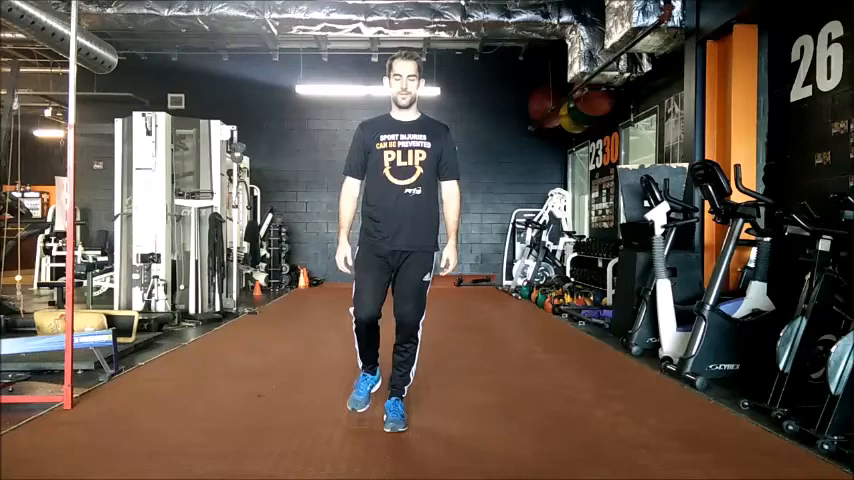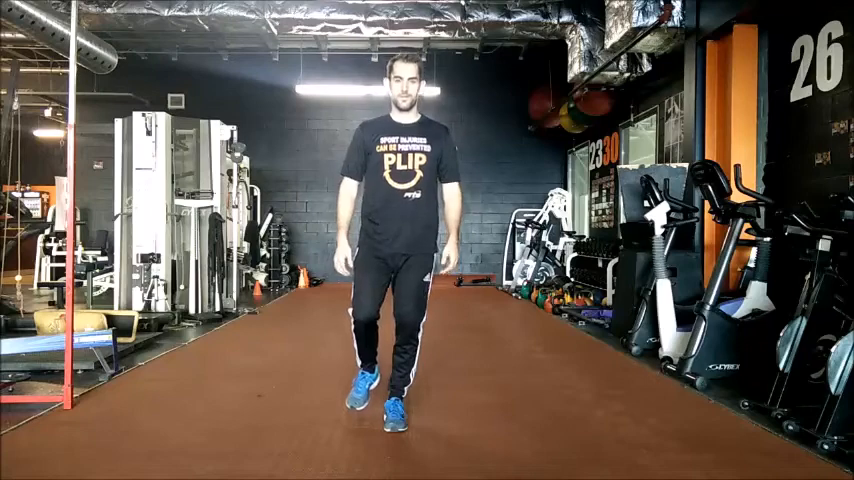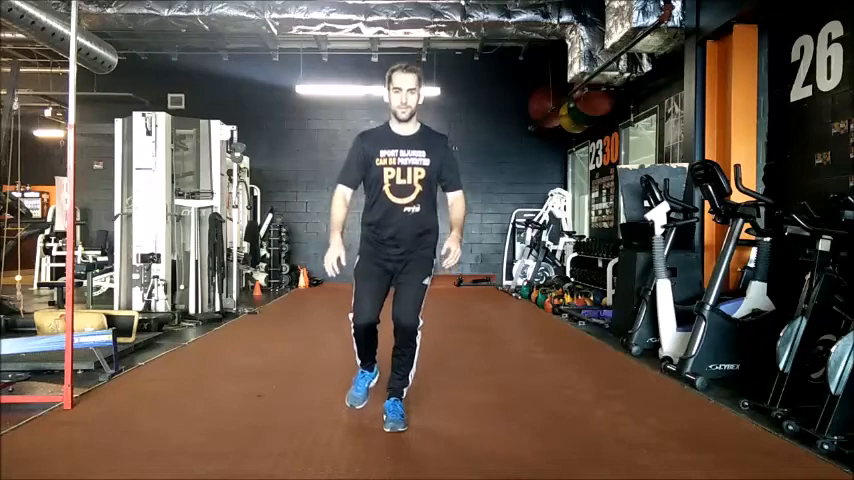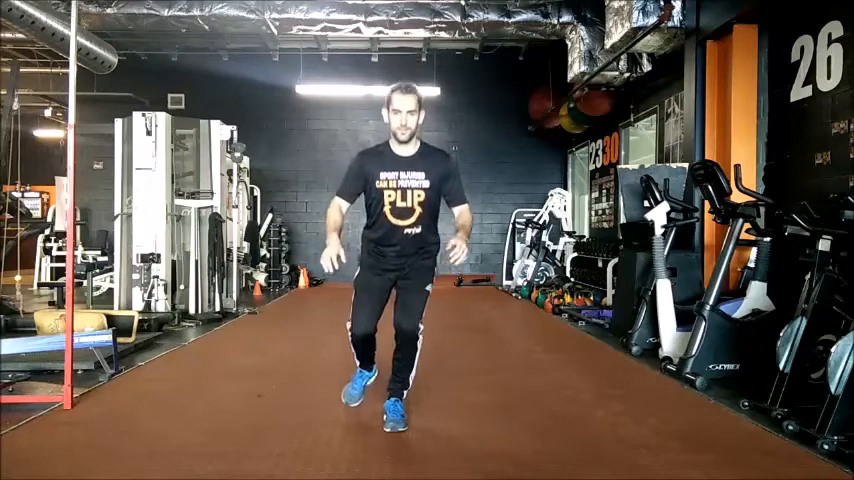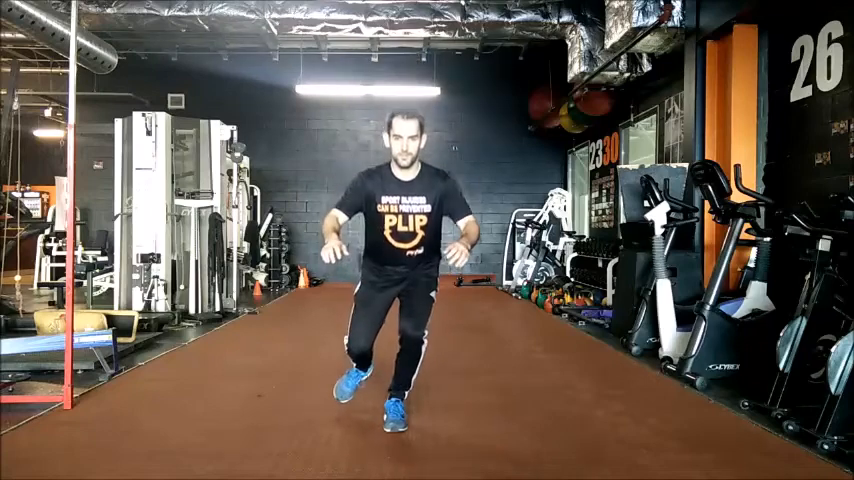
dt=0.3s
person 1, frame 1
left shoulder: (438, 133)
right shoulder: (368, 131)
left elbow: (450, 190)
right elbow: (351, 187)
left wrist: (452, 242)
right wrist: (343, 238)
left hip: (419, 246)
right hip: (373, 245)
left knee: (409, 323)
right knee: (364, 314)
left ankle: (396, 398)
right ankle: (369, 373)
person 1, frame 2
left shoulder: (438, 135)
right shoulder: (368, 132)
left elbow: (451, 190)
right elbow: (349, 187)
left wrist: (453, 239)
right wrist: (341, 239)
left hip: (418, 248)
right hip: (373, 246)
left knee: (409, 323)
right knee: (363, 315)
left ankle: (396, 398)
right ankle: (367, 371)
person 1, frame 3
left shoulder: (438, 145)
right shoulder: (367, 142)
left elbow: (455, 196)
right elbow: (343, 193)
left wrist: (455, 233)
right wrist: (335, 238)
left hip: (418, 251)
right hip: (374, 249)
left knee: (407, 323)
right knee: (363, 318)
left ankle: (395, 398)
right ankle: (366, 370)
person 1, frame 4
left shoulder: (440, 162)
right shoulder: (367, 160)
left elbow: (462, 210)
right elbow: (338, 205)
left wrist: (461, 235)
right wrist: (333, 238)
left hip: (419, 260)
right hip: (375, 259)
left knee: (408, 328)
right knee: (360, 328)
left ankle: (395, 398)
right ankle: (365, 370)
person 1, frame 5
left shoulder: (441, 183)
right shoulder: (368, 181)
left elbow: (470, 224)
right elbow: (335, 216)
left wrist: (465, 243)
right wrist: (331, 237)
left hip: (421, 273)
right hip: (377, 272)
left knee: (413, 334)
right knee: (357, 344)
left ankle: (396, 399)
right ankle: (361, 368)
